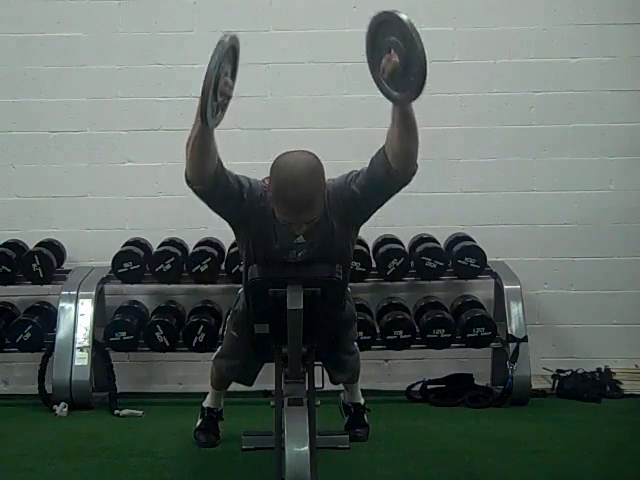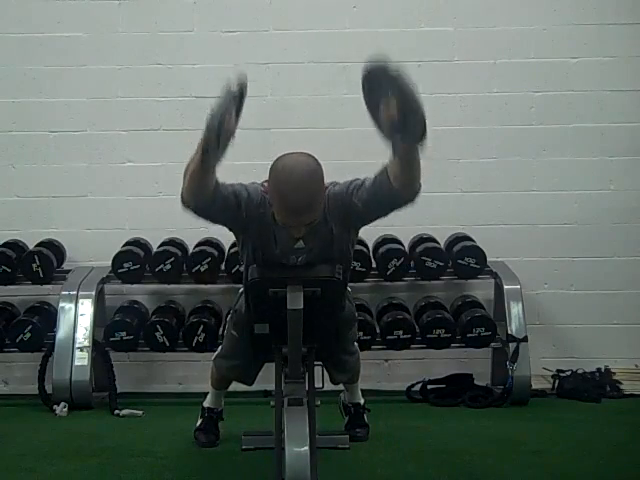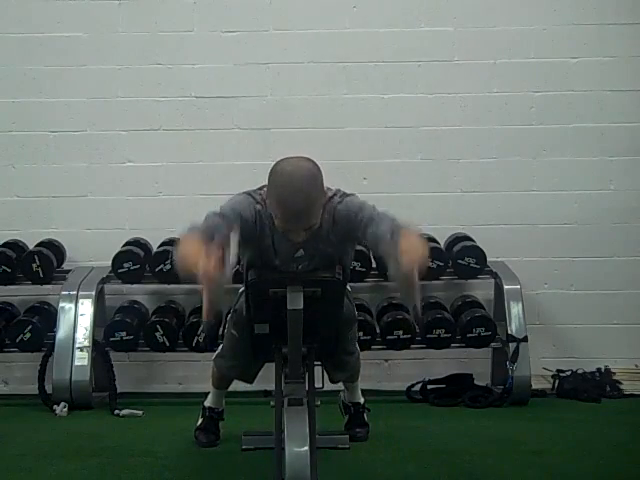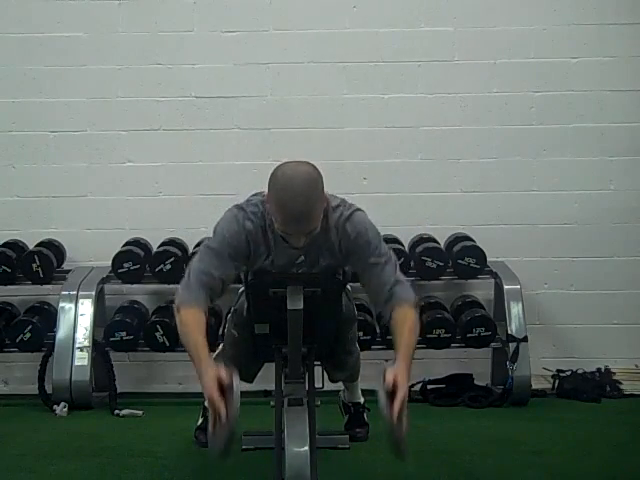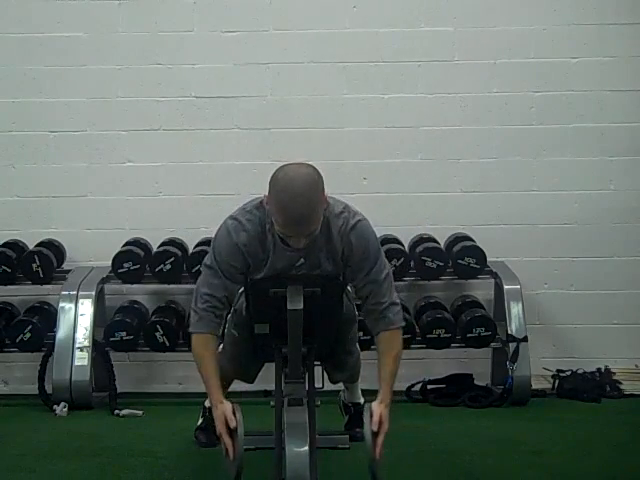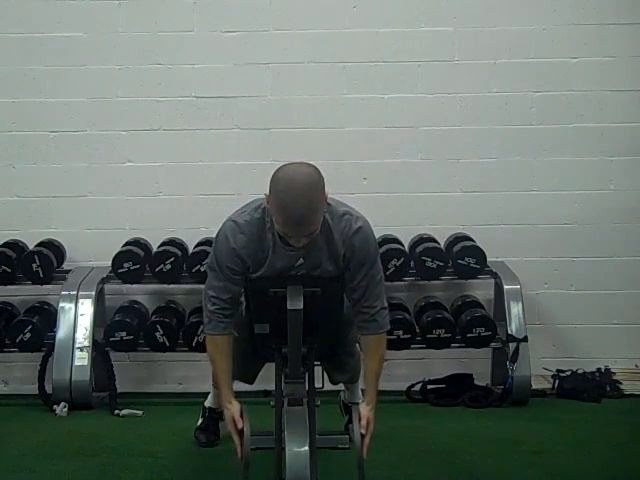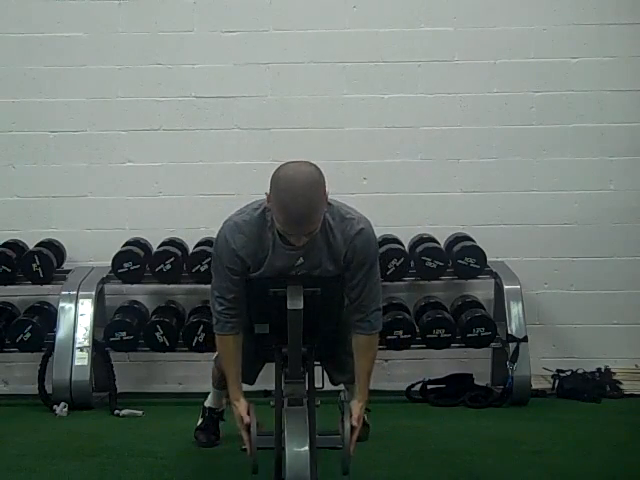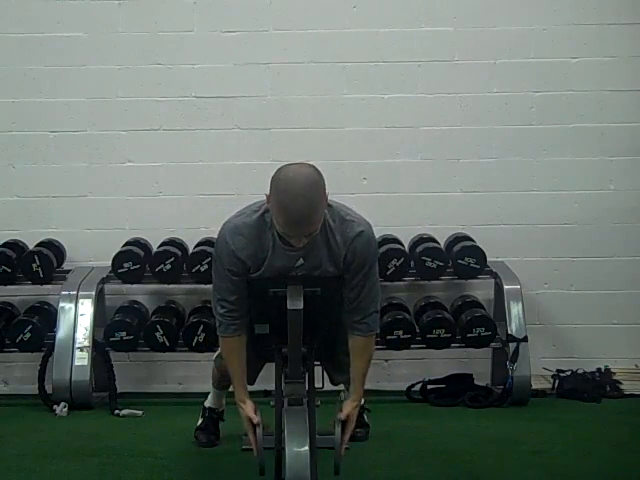
dt=0.2s
person 1, frame 1
left shoulder: (345, 200)
right shoulder: (249, 202)
left elbow: (400, 168)
right elbow: (200, 178)
left wrist: (401, 101)
left knee: (345, 364)
right knee: (229, 365)
left ankle: (353, 402)
right ankle: (212, 407)
person 1, frame 2
left shoulder: (344, 204)
right shoulder: (249, 206)
left elbow: (404, 189)
right elbow: (194, 198)
left wrist: (401, 137)
right wrist: (209, 147)
left knee: (345, 363)
right knee: (230, 363)
left ankle: (353, 401)
right ankle: (212, 407)
person 1, frame 3
left shoulder: (345, 210)
right shoulder: (247, 209)
left elbow: (400, 237)
right elbow: (189, 246)
left wrist: (410, 259)
right wrist: (202, 264)
left knee: (346, 358)
right knee: (231, 357)
left ankle: (354, 401)
right ankle: (213, 405)
person 1, frame 4
left shoulder: (350, 223)
right shoulder: (242, 221)
left elbow: (396, 292)
right elbow: (190, 294)
left wrist: (402, 366)
right wrist: (205, 369)
left knee: (345, 360)
right knee: (229, 360)
left ankle: (353, 400)
right ankle: (211, 406)
person 1, frame 5
left shoulder: (353, 229)
right shoulder: (237, 231)
left elbow: (385, 311)
right elbow: (205, 312)
left wrist: (384, 398)
right wrist: (217, 401)
left knee: (345, 362)
right knee: (232, 361)
left ankle: (352, 400)
right ankle: (210, 408)
person 1, frame 6
left shoulder: (354, 231)
right shoulder: (236, 233)
left elbow: (372, 315)
right elbow: (218, 315)
left wrist: (370, 400)
right wrist: (227, 399)
right knee: (233, 359)
left ankle: (352, 399)
right ankle: (212, 404)
person 1, frame 7
left shoulder: (355, 232)
right shoulder: (236, 234)
left elbow: (366, 317)
right elbow: (226, 316)
left wrist: (361, 398)
right wrist: (236, 396)
left knee: (347, 362)
right knee: (230, 360)
left ankle: (348, 397)
right ankle: (213, 405)
person 1, frame 8
left shoulder: (356, 235)
right shoulder: (236, 235)
left elbow: (363, 319)
right elbow: (230, 318)
left wrist: (356, 396)
right wrist: (242, 396)
left knee: (346, 362)
right knee: (230, 361)
left ankle: (350, 398)
right ankle: (214, 406)
